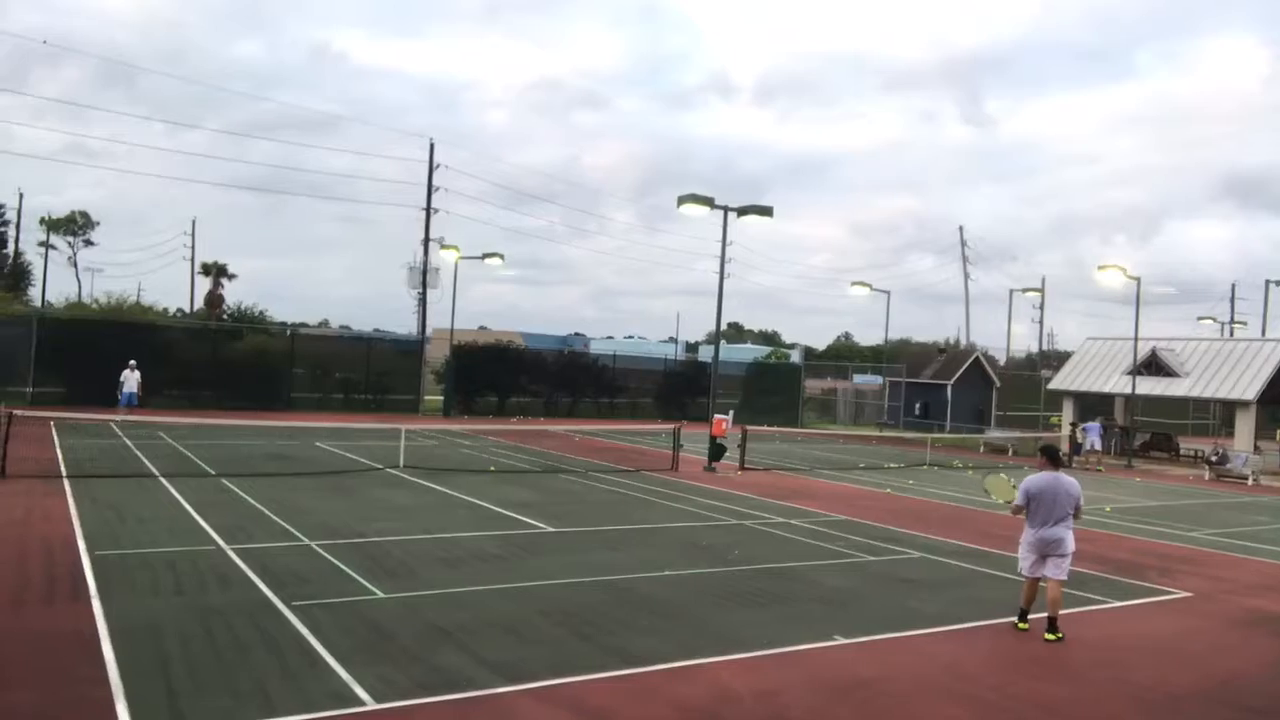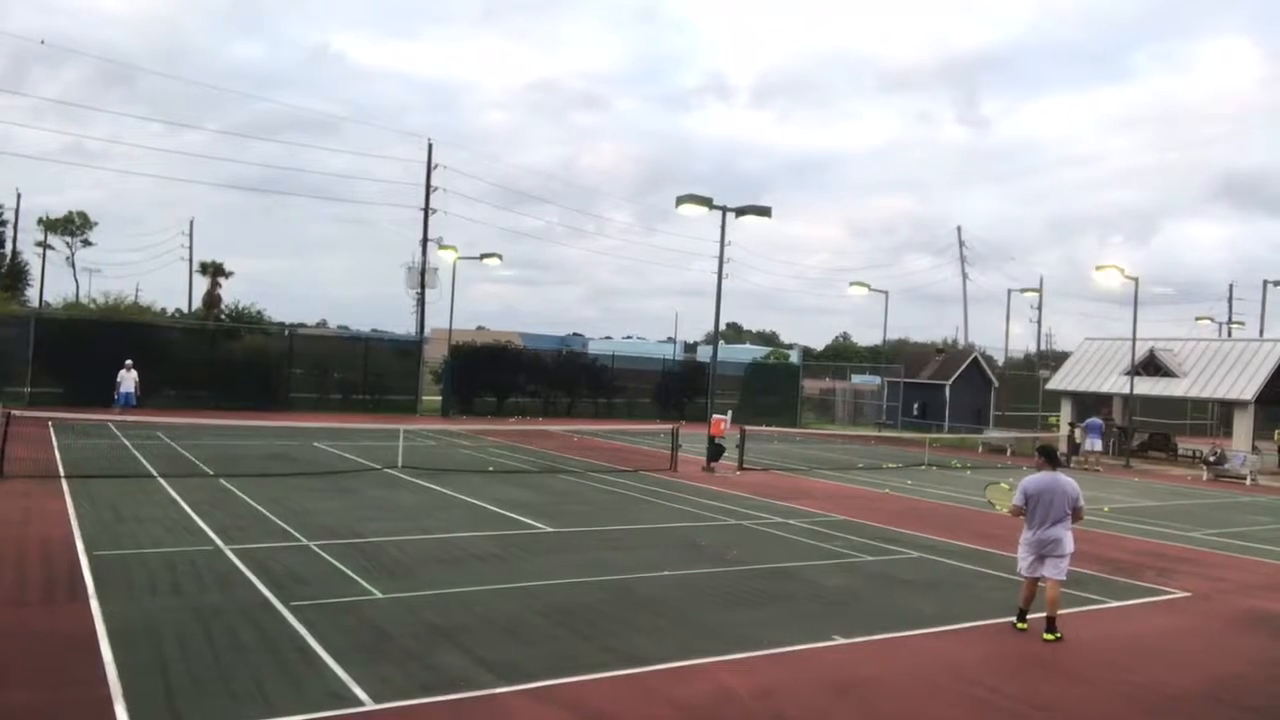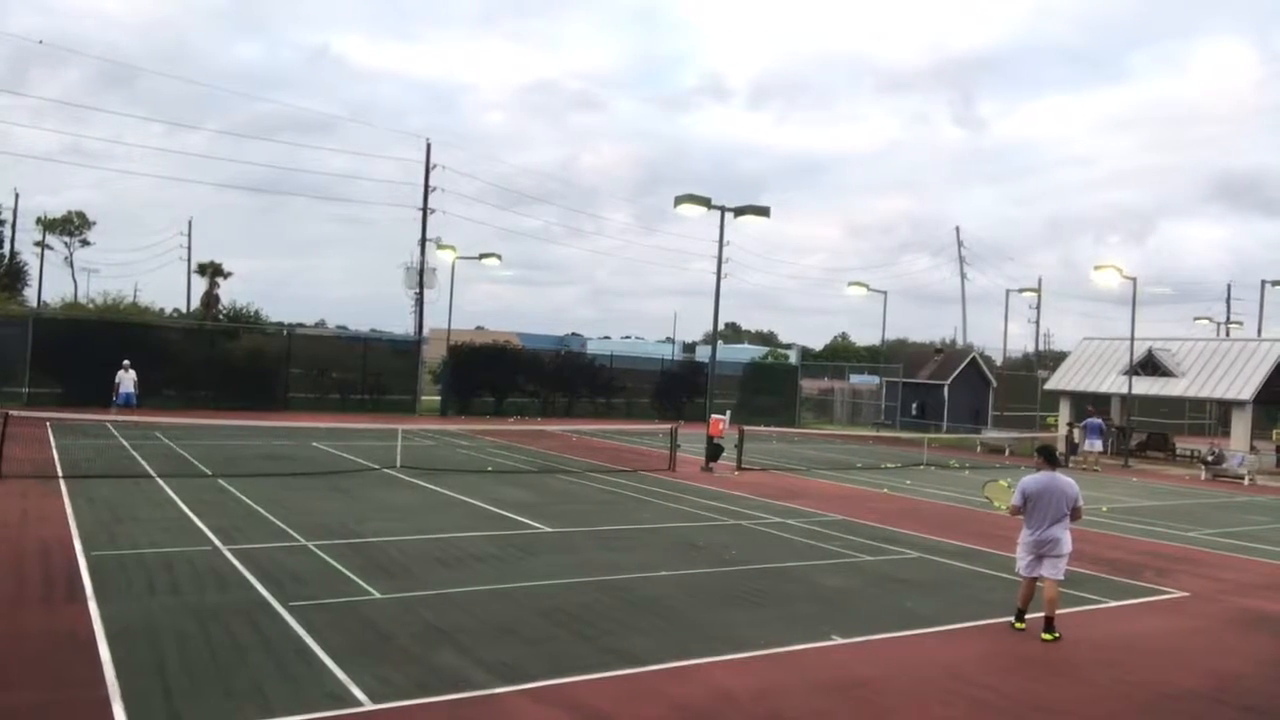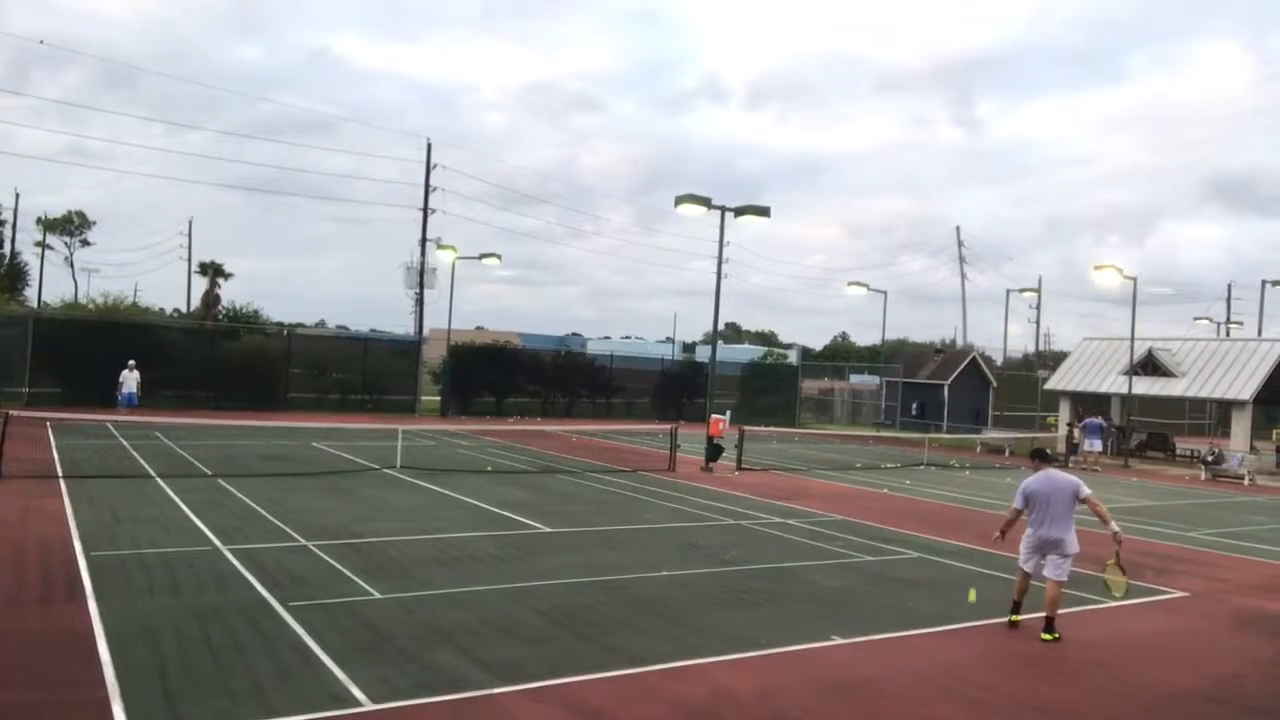
dt=1s
person 1, frame 1
left shoulder: (1030, 482)
right shoulder: (1073, 484)
left elbow: (1016, 510)
right elbow: (1077, 514)
left wrist: (1029, 509)
left hip: (1034, 538)
right hip: (1060, 539)
left knee: (1031, 579)
right knee: (1055, 583)
left ankle: (1022, 619)
right ankle: (1051, 628)
person 1, frame 2
left shoulder: (1028, 482)
right shoulder: (1071, 484)
left elbow: (1015, 511)
right elbow: (1079, 515)
left hip: (1033, 538)
right hip: (1059, 540)
left knee: (1030, 579)
right knee: (1053, 582)
left ankle: (1021, 619)
right ankle: (1050, 628)
person 1, frame 3
left shoulder: (1027, 482)
right shoulder: (1070, 484)
left elbow: (1013, 511)
right elbow: (1077, 515)
left hip: (1031, 538)
right hip: (1057, 540)
left knee: (1028, 579)
right knee: (1051, 582)
left ankle: (1019, 619)
right ankle: (1048, 628)
person 1, frame 4
left shoulder: (1028, 484)
right shoulder: (1072, 481)
left elbow: (1014, 515)
right elbow: (1095, 505)
left wrist: (1001, 532)
right wrist: (1113, 528)
left hip: (1035, 537)
right hip: (1062, 540)
left knee: (1024, 573)
right knee: (1054, 582)
left ankle: (1014, 613)
right ankle: (1048, 628)
